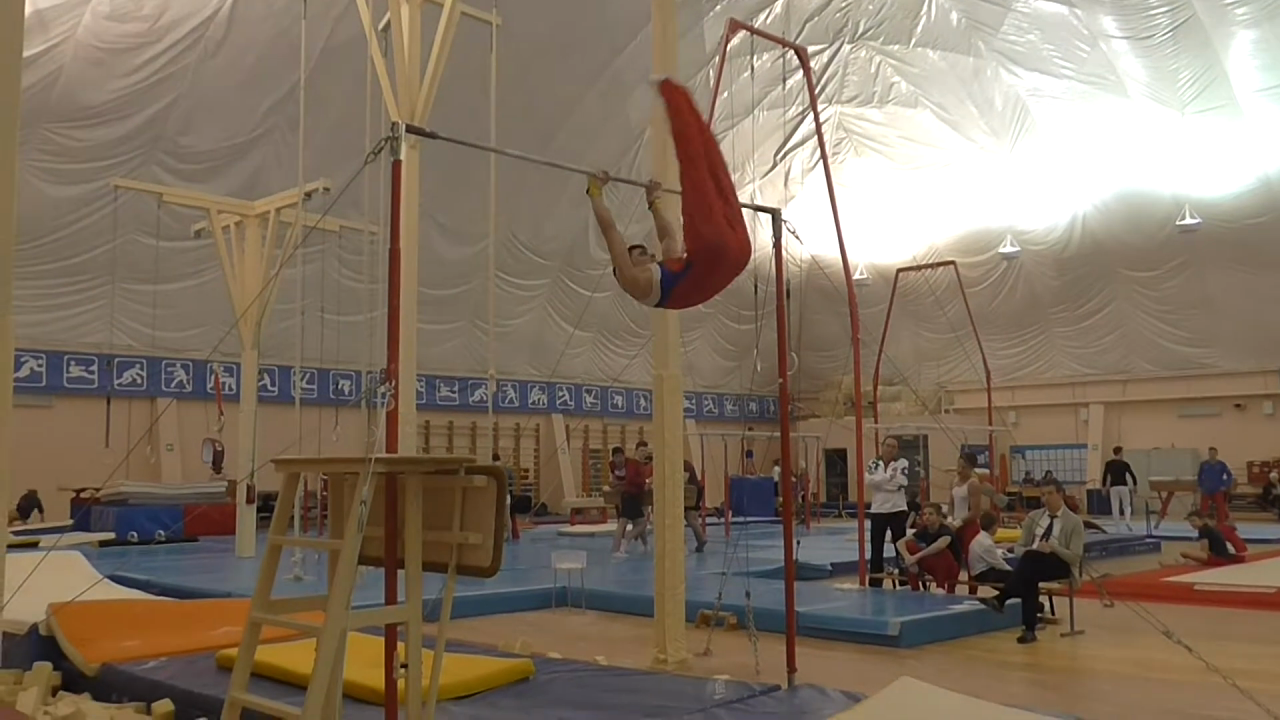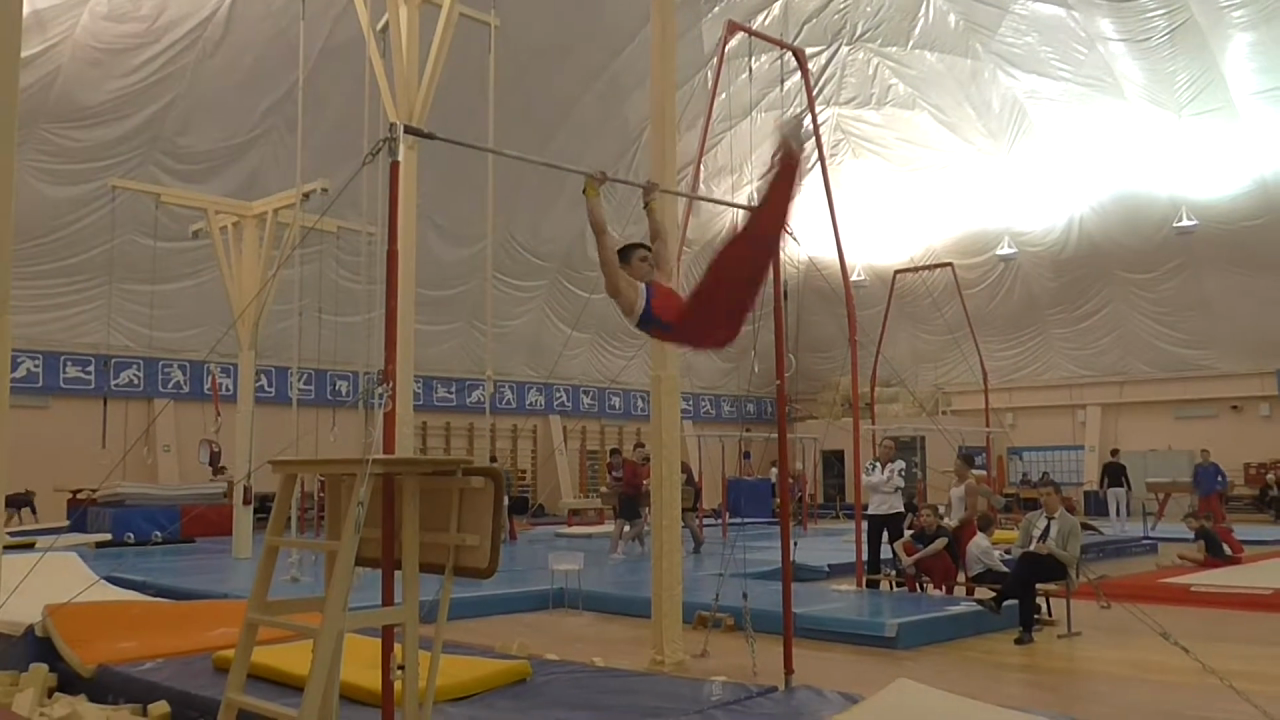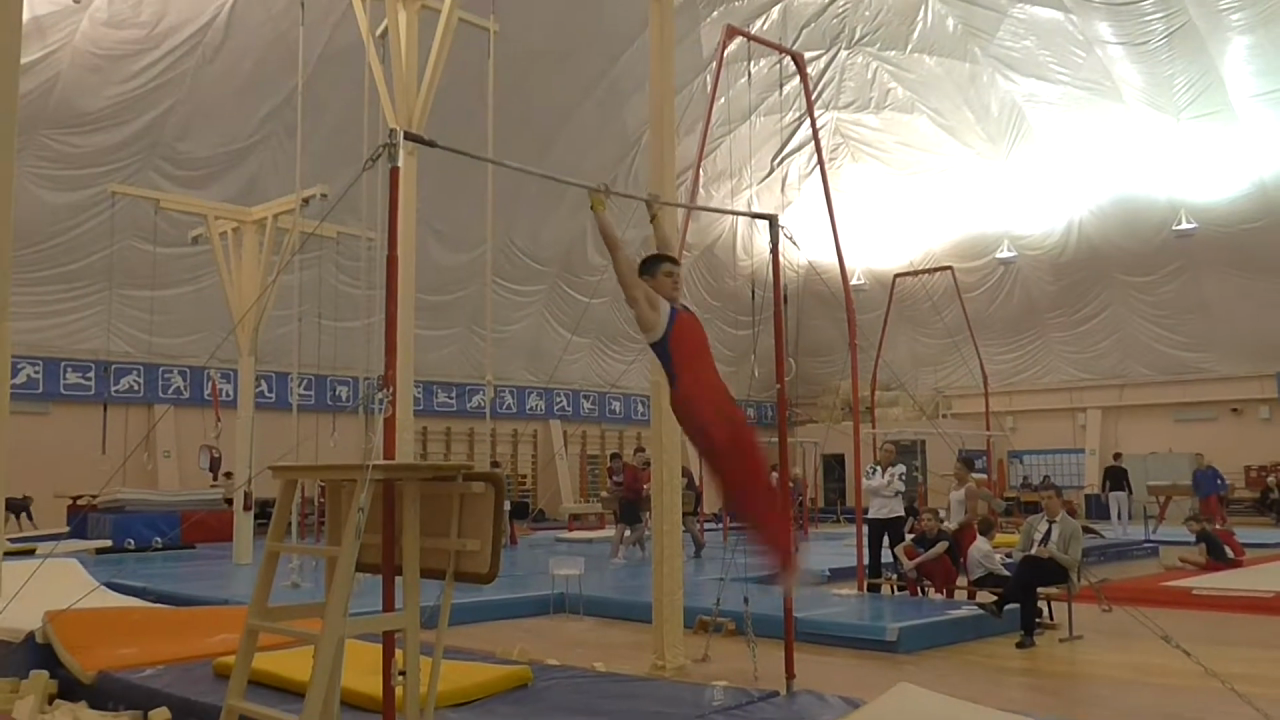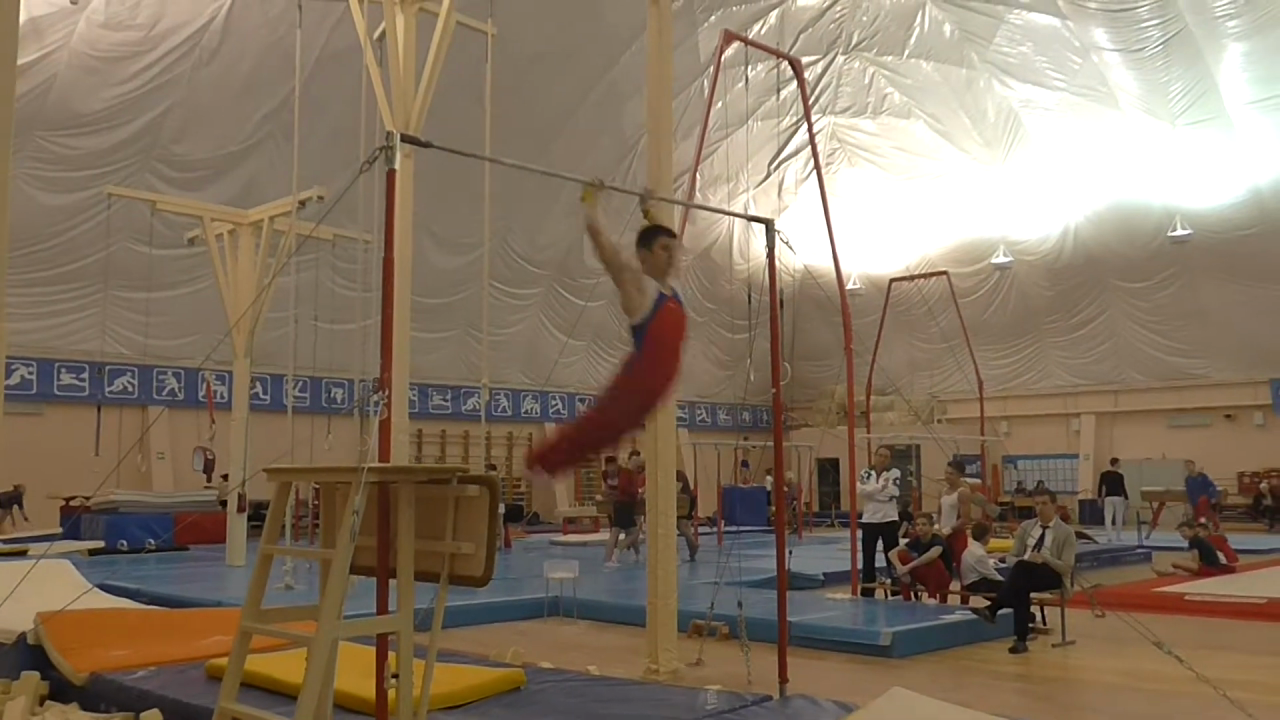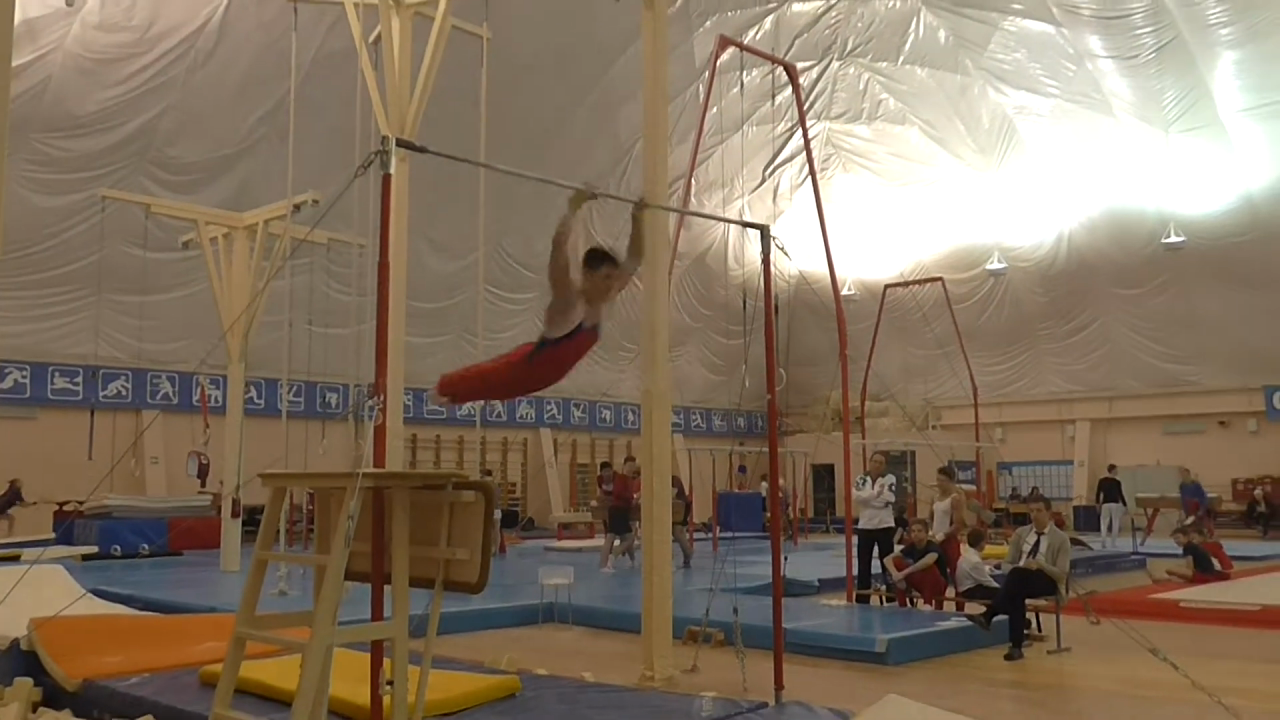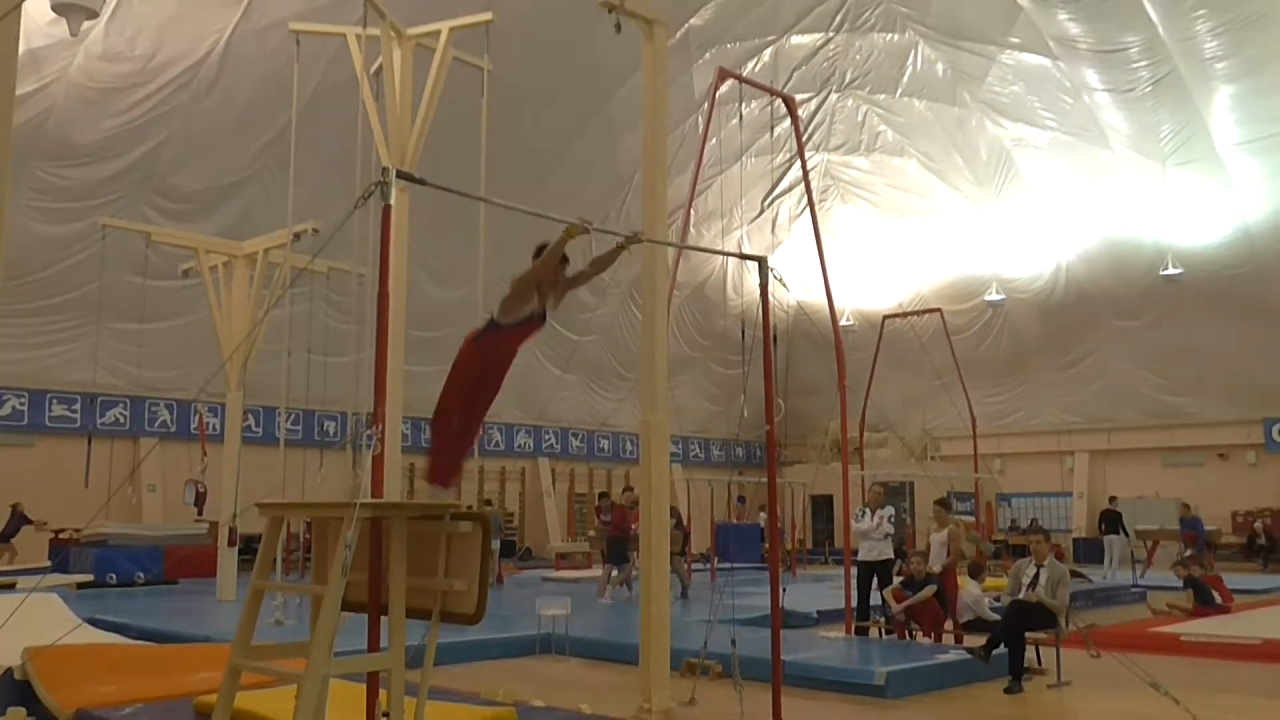
dt=0.2s
person 1, frame 1
left shoulder: (670, 265)
right shoulder: (631, 277)
left elbow: (670, 234)
right elbow: (609, 227)
left wrist: (654, 201)
right wrist: (595, 192)
left hip: (728, 250)
person 1, frame 2
left shoulder: (662, 280)
right shoulder: (622, 289)
left elbow: (662, 238)
right elbow: (602, 235)
left wrist: (650, 204)
right wrist: (592, 194)
right hip: (687, 327)
person 1, frame 3
left shoulder: (677, 304)
right shoulder: (647, 303)
left elbow: (671, 255)
right elbow: (616, 249)
left wrist: (655, 218)
right wrist: (600, 210)
left hip: (715, 397)
right hip: (694, 404)
left knee: (751, 464)
right knee: (735, 467)
left ankle: (782, 547)
person 1, frame 4
left shoulder: (667, 285)
right shoulder: (633, 281)
right elbow: (596, 232)
left wrist: (650, 213)
right wrist: (590, 200)
left hip: (656, 385)
right hip: (636, 383)
left knee: (610, 431)
right knee: (597, 426)
right ankle: (542, 459)
person 1, frame 5
left shoulder: (601, 301)
right shoulder: (567, 298)
left elbow: (634, 259)
right elbow: (559, 245)
left wrist: (637, 219)
right wrist: (574, 207)
left hip: (542, 373)
right hip: (526, 367)
right knee: (480, 383)
right ankle: (446, 388)
person 1, frame 6
left shoulder: (555, 292)
right shoulder: (523, 289)
left elbow: (591, 270)
right elbow: (544, 263)
left wrist: (621, 248)
right wrist: (565, 238)
left hip: (498, 361)
right hip: (476, 356)
left knee: (472, 418)
right knee: (452, 412)
left ankle: (447, 479)
right ankle: (438, 478)
